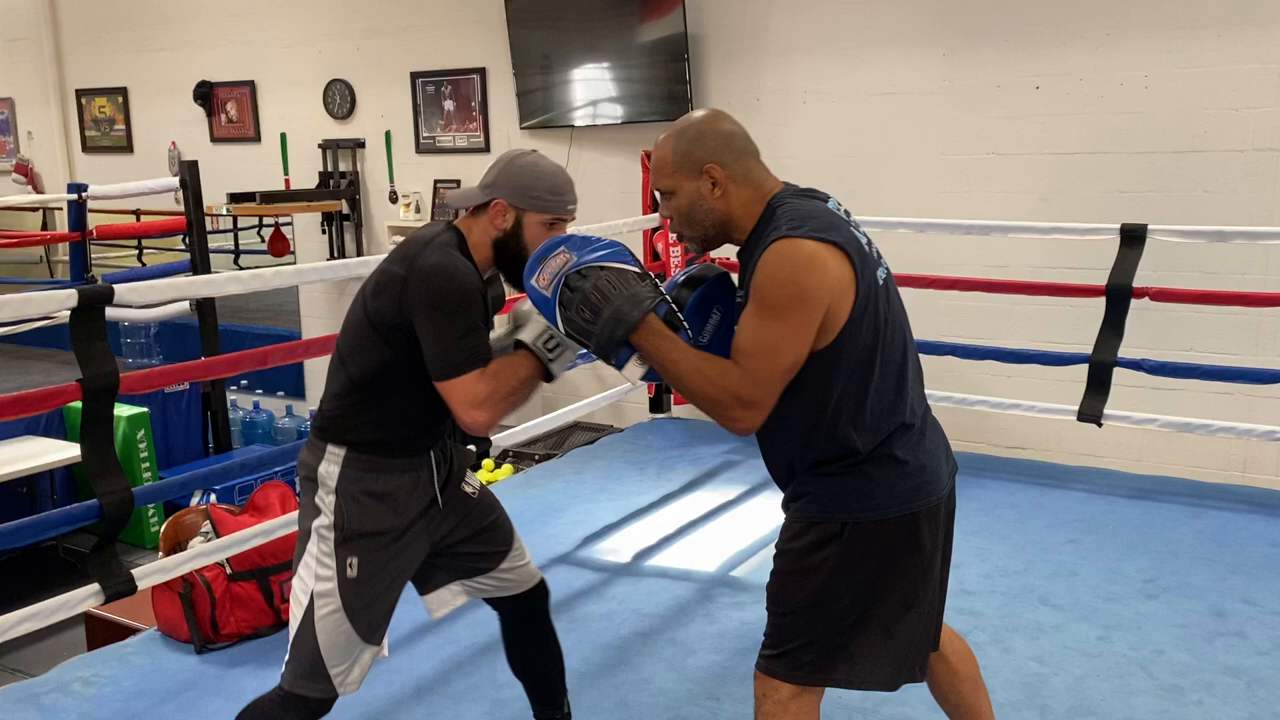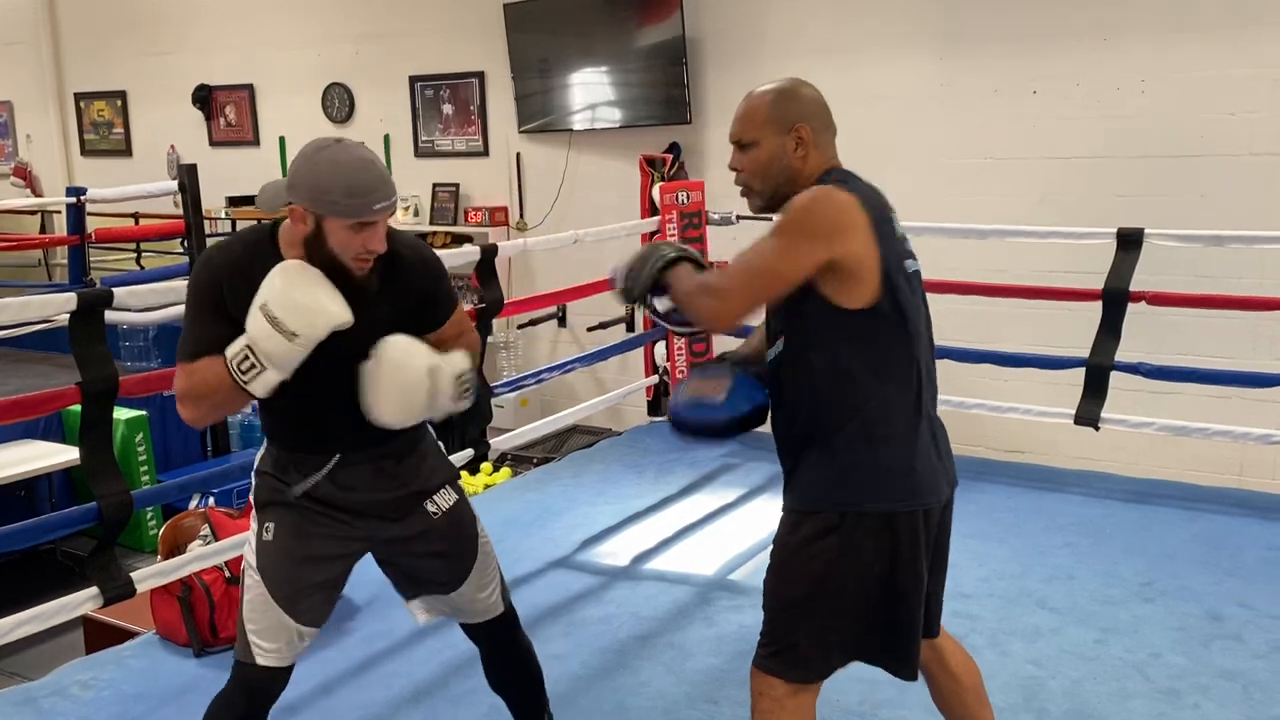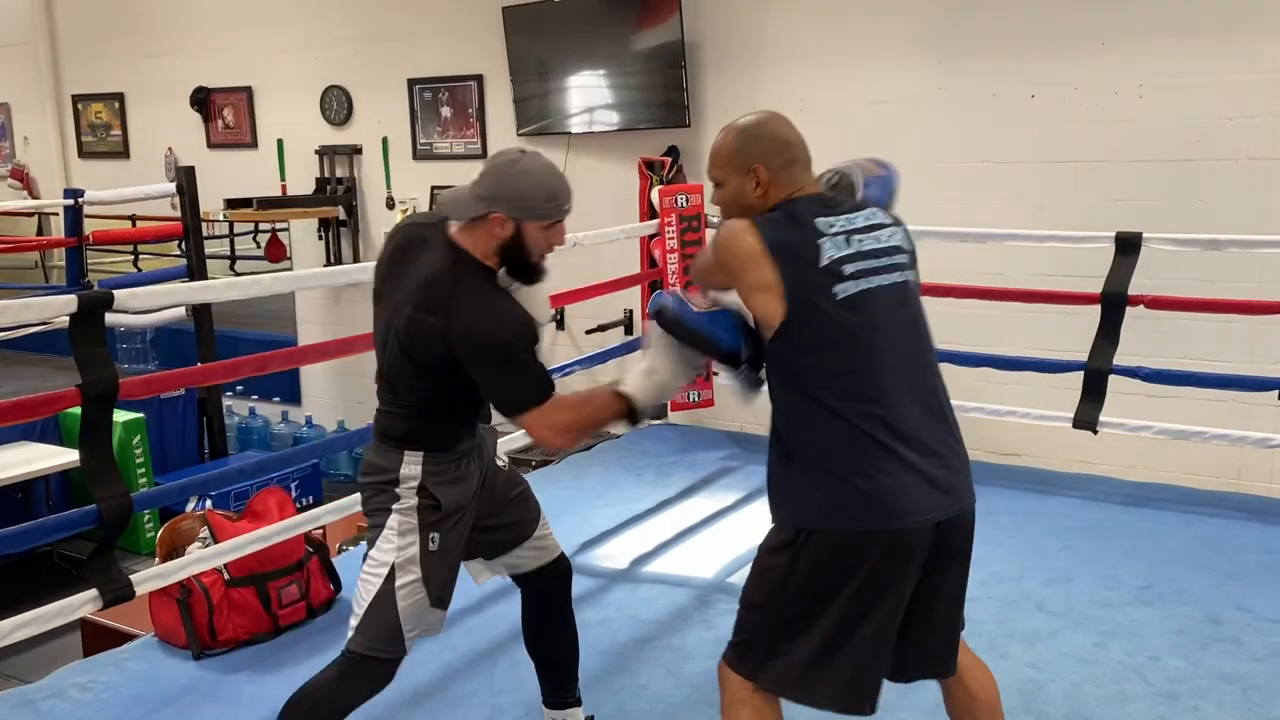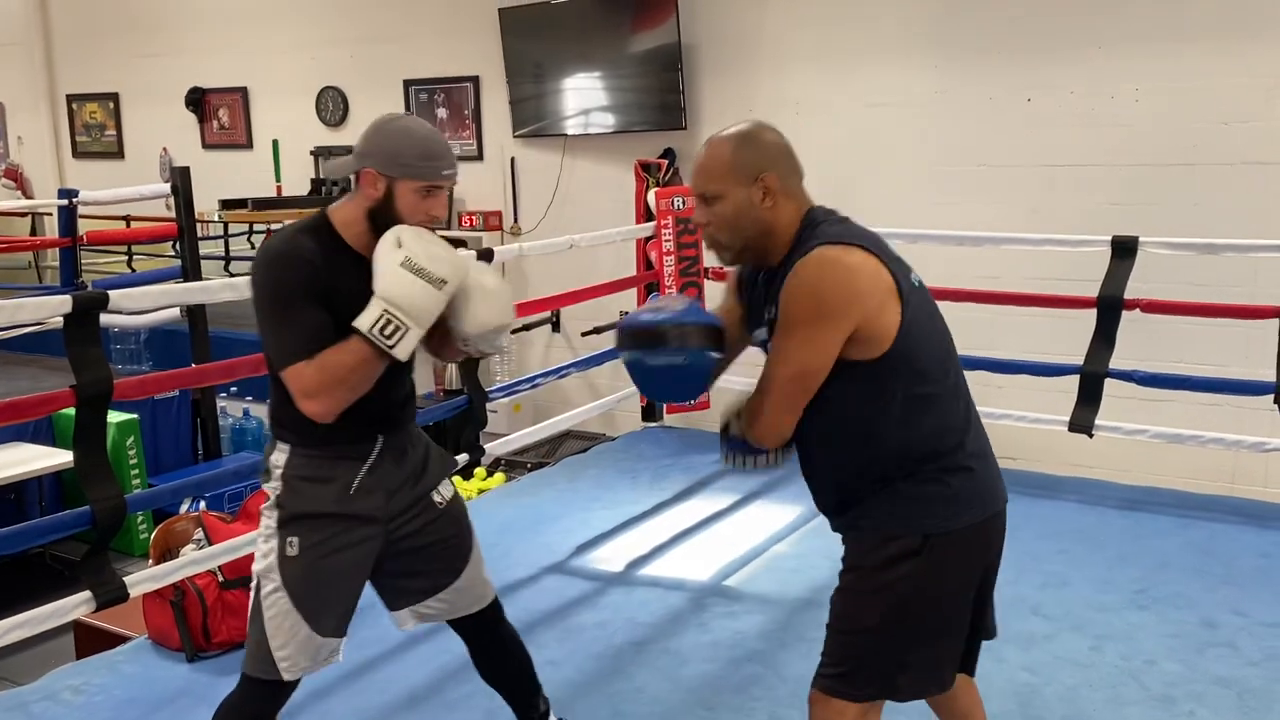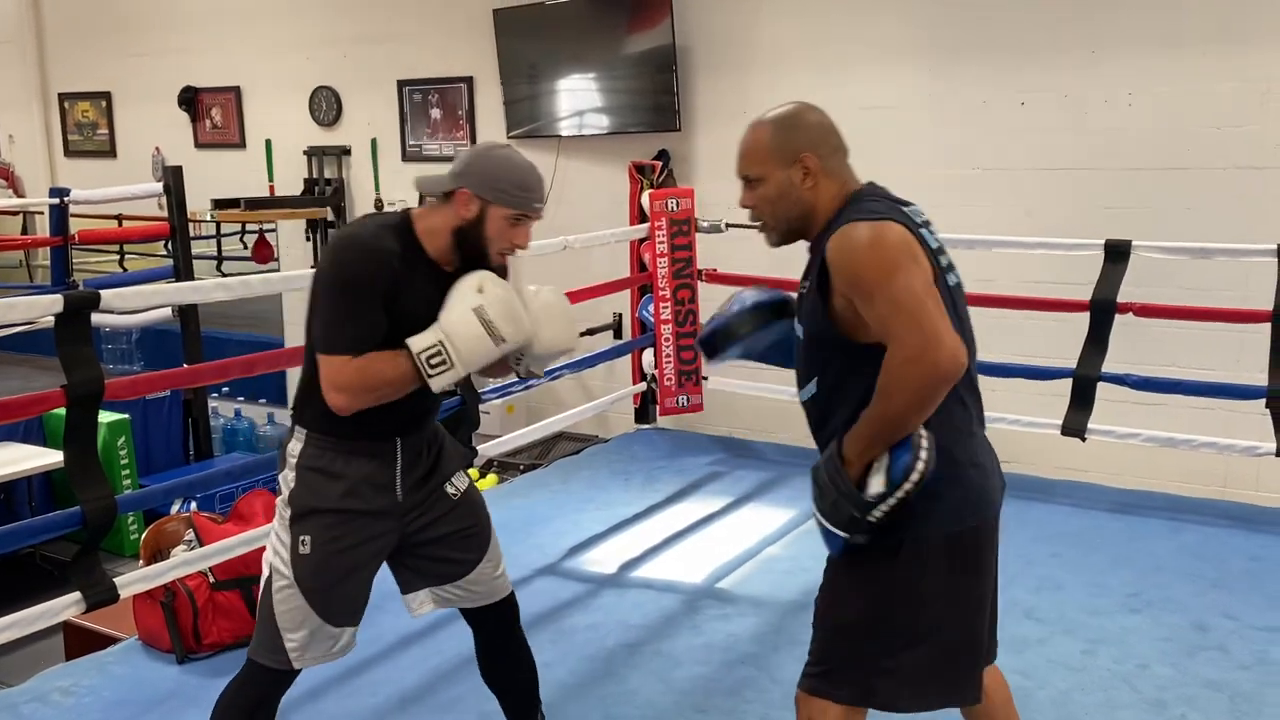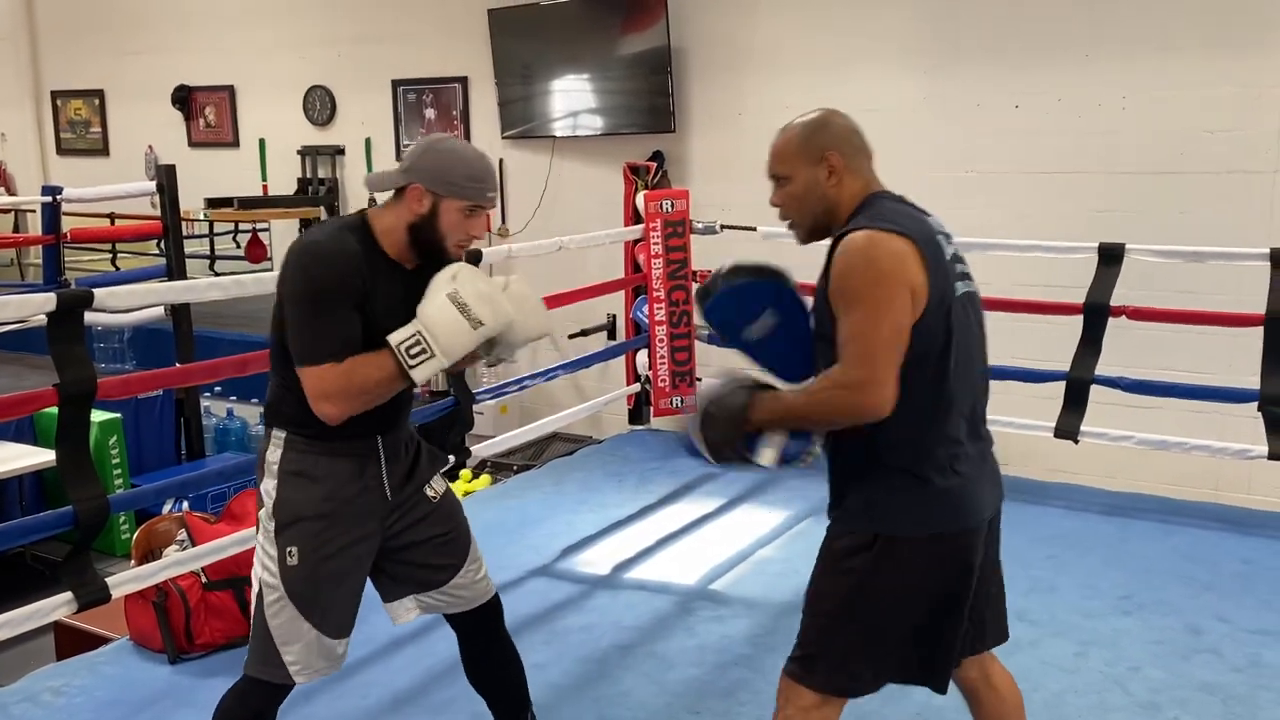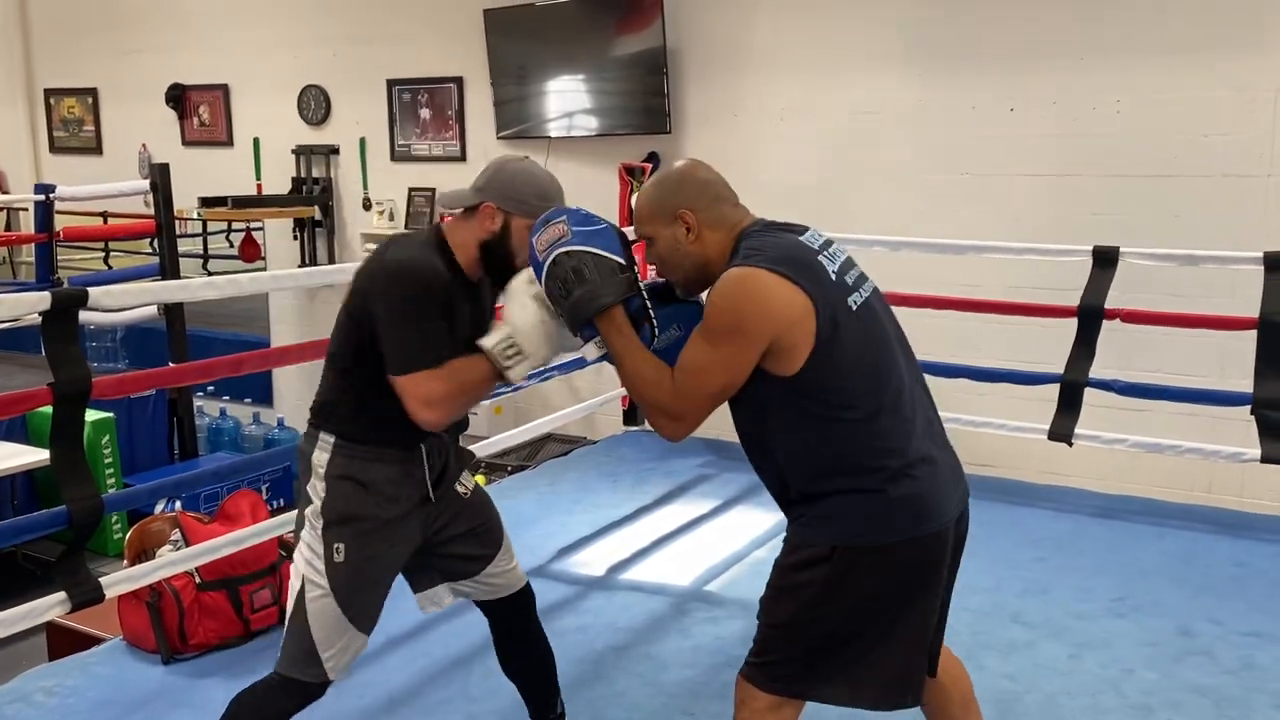
dt=0.5s
person 1, frame 1
left shoulder: (796, 254)
right shoulder: (800, 217)
left elbow: (745, 406)
left wrist: (638, 330)
left hip: (861, 496)
right hip: (907, 474)
right knee: (923, 630)
person 1, frame 2
left shoulder: (824, 209)
right shoulder: (822, 218)
left elbow: (714, 308)
right elbow: (800, 333)
left wrist: (668, 267)
right wrist: (755, 357)
left hip: (857, 490)
right hip: (910, 475)
right knee: (920, 635)
person 1, frame 3
left shoulder: (746, 246)
right shoulder: (882, 227)
left elbow: (702, 272)
left hip: (845, 510)
right hip: (943, 489)
right knee: (943, 648)
person 1, frame 4
left shoulder: (826, 269)
right shoulder: (766, 258)
left elbow: (769, 426)
left wrist: (735, 427)
left hip: (926, 511)
right hip: (950, 496)
right knee: (930, 653)
person 1, frame 5
left shoulder: (863, 240)
right shoulder: (882, 222)
left elbow: (936, 357)
left wrist: (855, 452)
left hip: (915, 509)
right hip: (956, 493)
right knee: (963, 659)
person 1, frame 6
left shoulder: (870, 248)
right shoulder: (914, 231)
left elbow: (865, 391)
left wrist: (756, 410)
left hip: (898, 512)
right hip: (962, 492)
right knee: (969, 656)
person 1, frame 7
left shoulder: (748, 287)
right shoulder: (798, 245)
left elbow: (673, 414)
left wrist: (604, 310)
right wrist: (665, 327)
left hip: (864, 521)
right hip: (932, 494)
right knee: (922, 650)
person 2, frame 1
left shoulder: (452, 255)
right shoulder: (441, 270)
right elbow: (478, 408)
left wrist: (531, 328)
right wrist: (546, 342)
left hip: (429, 467)
right hip: (363, 483)
left knee: (527, 595)
person 2, frame 2
left shoulder: (408, 261)
right shoulder: (226, 270)
left elbow: (461, 341)
right elbow: (193, 405)
left wrist: (446, 381)
right wrist: (265, 346)
left hip: (405, 471)
right hip: (302, 488)
left knee: (495, 624)
person 2, frame 3
left shoulder: (417, 231)
right shoulder: (480, 316)
right elbow: (553, 427)
right wrist: (644, 387)
left hip: (458, 458)
right hip: (421, 479)
left knee: (548, 574)
right knee: (372, 663)
person 2, frame 4
left shoulder: (409, 247)
right shoulder: (291, 259)
left elbow: (443, 342)
right elbow: (318, 398)
left wrist: (472, 323)
right wrist: (394, 313)
left hip: (406, 461)
right hip: (319, 485)
left knee: (479, 615)
person 2, frame 5
left shoulder: (474, 264)
right shoulder: (366, 252)
left elbow: (483, 363)
right elbow: (342, 390)
left wrist: (528, 349)
right wrist: (448, 345)
left hip: (422, 457)
right hip: (335, 473)
left knee: (497, 611)
right knee: (275, 663)
person 2, frame 6
left shoulder: (432, 258)
right shoulder: (326, 256)
left elbow: (447, 356)
right elbow: (331, 399)
left wrist: (497, 336)
right wrist: (428, 338)
left hip: (397, 458)
right hip: (312, 473)
left knee: (481, 615)
right knee: (274, 670)
person 2, frame 7
left shoulder: (464, 270)
right shoulder: (415, 271)
left elbow: (451, 369)
right elbow: (432, 405)
left wrist: (532, 336)
right wrist: (518, 342)
left hip: (429, 464)
right hip: (355, 475)
left knee: (514, 602)
right knee: (303, 674)
